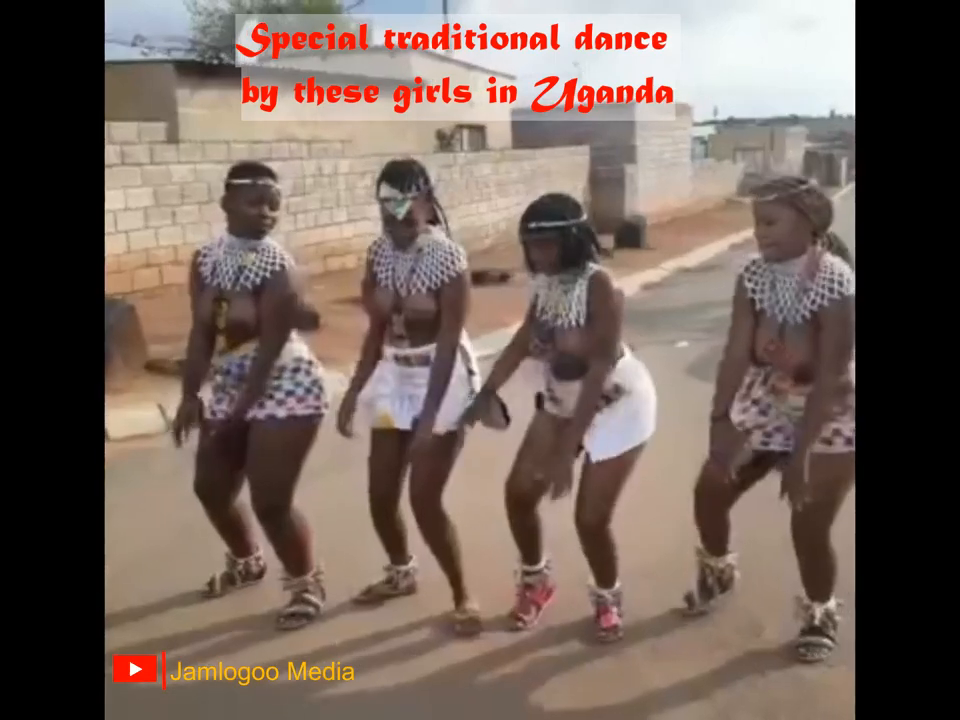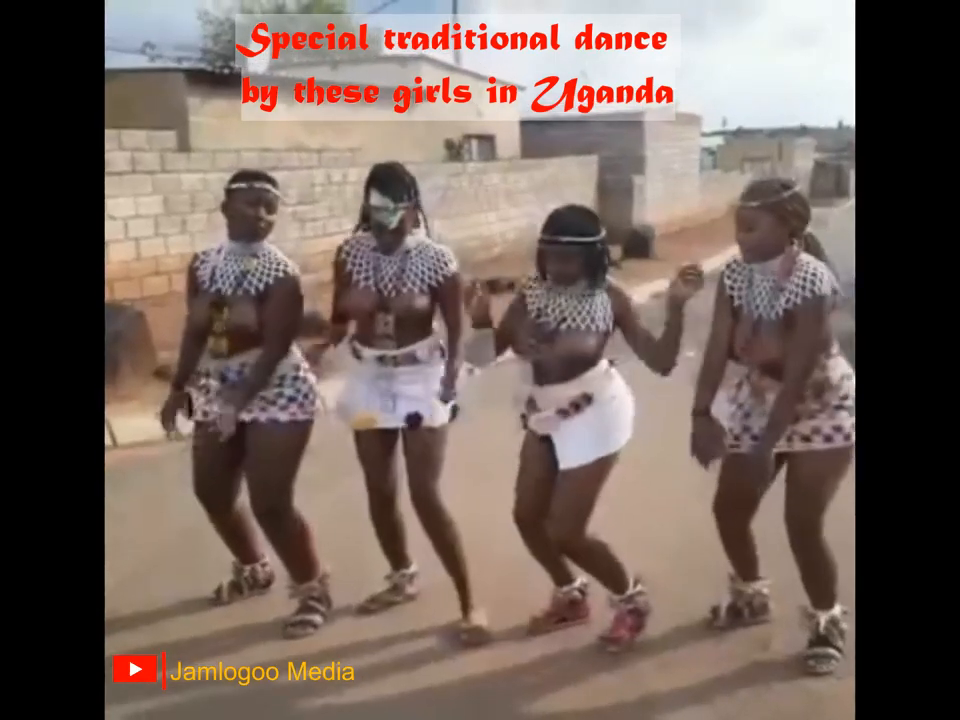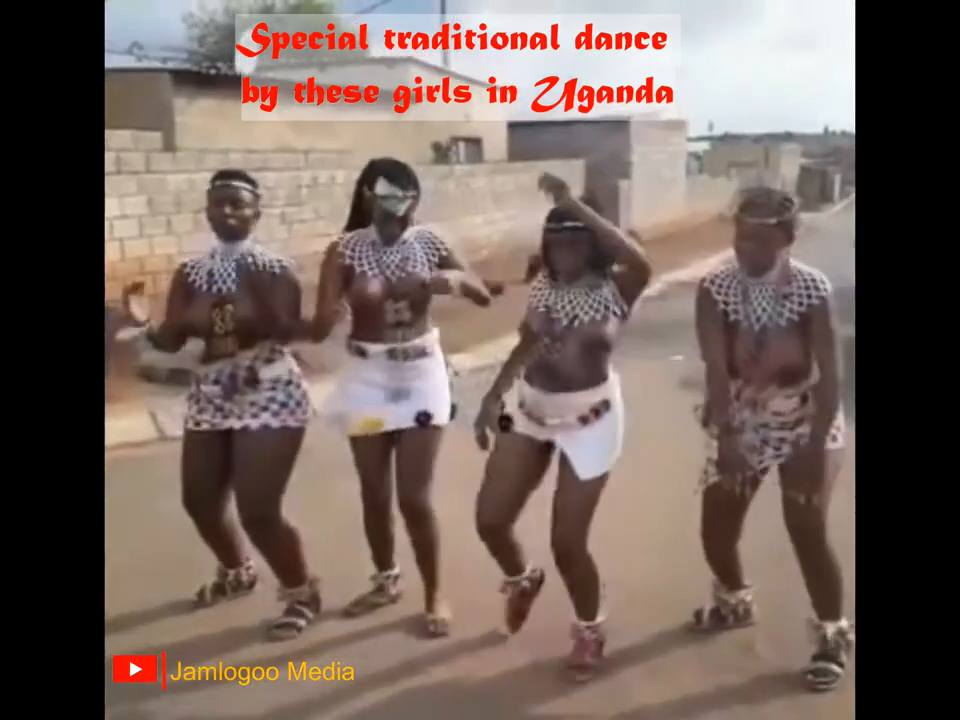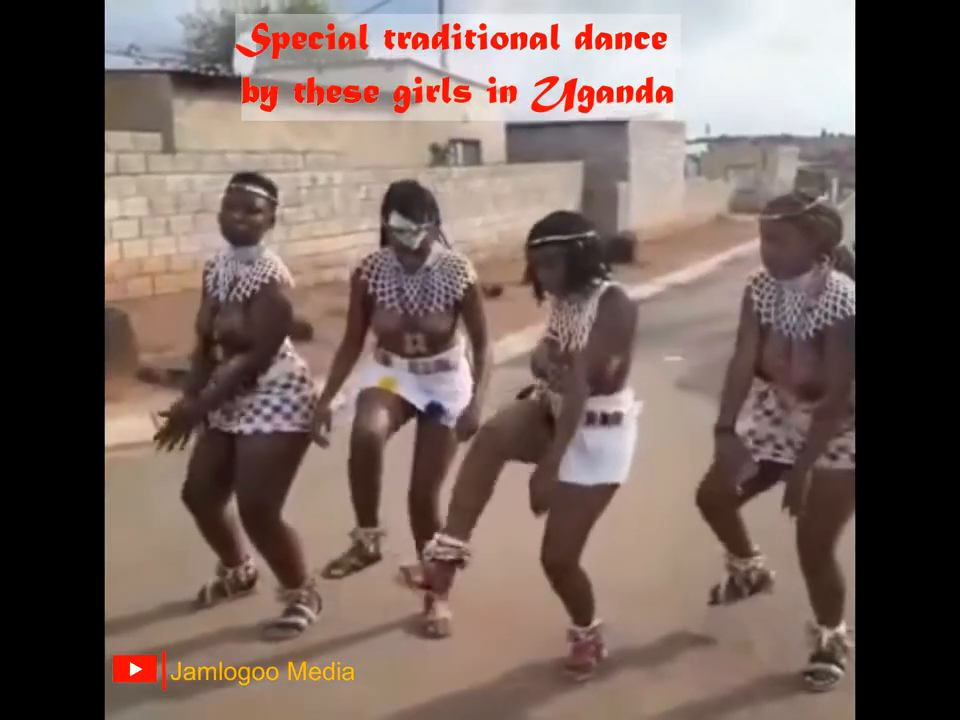
dt=0.5s
person 1, frame 1
left shoulder: (836, 282)
right shoulder: (754, 276)
left elbow: (830, 377)
right elbow: (736, 352)
left wrist: (801, 453)
right wrist: (720, 420)
left hip: (832, 416)
right hip: (770, 405)
left knee: (809, 525)
right knee: (710, 491)
left ankle: (821, 615)
right ankle: (716, 572)
person 1, frame 2
left shoulder: (812, 281)
right shoulder: (734, 275)
left elbow: (799, 373)
right elbow: (718, 347)
left wrist: (768, 446)
right wrist: (701, 414)
left hip: (818, 411)
right hip: (757, 405)
left knee: (803, 525)
right knee: (728, 508)
left ankle: (828, 622)
right ankle: (751, 596)
person 1, frame 3
left shoulder: (811, 288)
right shoulder: (714, 289)
left elbow: (828, 373)
right elbow: (716, 367)
left wrist: (816, 445)
right wrist: (727, 435)
left hip: (805, 420)
right hip: (741, 422)
left knee: (807, 528)
right knee: (715, 527)
left ankle: (834, 635)
right ankle: (734, 601)
person 1, frame 4
left shoulder: (842, 302)
right shoulder: (760, 289)
left elbow: (835, 396)
right elbow: (742, 362)
left wrist: (803, 468)
right wrist: (725, 433)
left hip: (839, 434)
right hip: (780, 419)
left knee: (813, 543)
right knee: (713, 495)
left ankle: (833, 639)
right ankle: (750, 569)
person 2, frame 1
left shoulder: (448, 258)
right shoulder: (378, 253)
left elbow: (448, 344)
right elbow: (377, 331)
left wrist: (429, 418)
right wrist: (353, 394)
left hip: (440, 383)
right hip: (393, 380)
left knee: (425, 501)
right knee: (380, 495)
left ankle: (462, 595)
right ankle: (401, 572)
person 2, frame 2
left shoulder: (437, 259)
right shoulder: (351, 252)
left elbow: (454, 327)
right elbow: (340, 321)
left wrist: (452, 372)
right wrist: (325, 337)
left hip: (420, 381)
right hip: (368, 381)
left knee: (426, 496)
right knee: (380, 491)
left ankle: (469, 602)
right ankle: (403, 578)
person 2, frame 3
left shoulder: (429, 244)
right shoulder: (346, 251)
left elbow: (483, 296)
right elbow: (318, 331)
left wrist: (456, 278)
right wrist: (327, 309)
left hip: (421, 375)
right hip: (367, 378)
left knee: (414, 497)
right knee: (374, 494)
left ankle: (434, 597)
right ankle: (386, 580)
person 2, frame 4
left shoulder: (458, 271)
right shoulder: (369, 271)
left elbow: (481, 341)
right elbow: (353, 341)
left wrist: (476, 400)
right wrist: (325, 400)
left hip: (445, 383)
right hip: (390, 375)
left knee: (423, 495)
right knee: (365, 438)
right ankle: (367, 540)
person 3, frame 1
left shoulder: (277, 267)
right shoulder: (205, 260)
left elbow: (271, 346)
right elbow: (202, 332)
left wrist: (241, 411)
right wrist: (190, 395)
left hip: (283, 389)
right hip: (229, 389)
left knee: (270, 500)
right knee: (210, 487)
left ankle: (306, 584)
right ankle: (245, 561)
person 3, frame 2
left shoulder: (280, 273)
right shoulder: (202, 264)
left elbow: (276, 348)
right elbow: (194, 330)
left wrist: (241, 405)
right wrist: (179, 389)
left hip: (276, 394)
right hip: (217, 393)
left knee: (270, 503)
right knee: (211, 492)
left ankle: (313, 590)
right ankle: (253, 569)
person 3, frame 3
left shoulder: (274, 269)
right shoulder: (191, 272)
left elbow: (285, 330)
right elbow: (170, 338)
left wrist: (259, 295)
right wrist: (140, 324)
left hip: (269, 398)
right hip: (210, 397)
left knee: (258, 511)
right knee: (198, 500)
left ankle: (302, 592)
right ankle: (237, 571)
person 3, frame 4
left shoulder: (271, 279)
right shoulder: (216, 267)
left elbow: (257, 359)
right elbow: (207, 344)
left wrist: (200, 406)
right wrist: (188, 399)
left hip: (276, 401)
right hip: (228, 400)
left knee: (256, 511)
right knee: (199, 496)
left ankle: (302, 593)
right ankle: (237, 570)
person 4, frame 1
left shoulder: (599, 287)
right shoulder: (546, 283)
left elbow: (598, 371)
right elbow: (520, 344)
left wrist: (568, 450)
right wrist: (485, 395)
left hip: (615, 404)
right hip: (561, 399)
left knee: (591, 518)
right knee: (518, 491)
left ankle: (608, 598)
right ankle: (535, 581)
person 4, frame 2
left shoulder: (609, 298)
right shoulder: (534, 288)
left elbow: (662, 362)
right elbow: (497, 344)
left wrist: (677, 304)
right wrist: (479, 320)
left hip: (594, 416)
right hip: (545, 414)
left knee: (565, 533)
right knee: (527, 517)
left ankle: (632, 600)
right ankle: (570, 596)
person 4, frame 3
left shoulder: (616, 289)
right shoulder: (544, 285)
left elbow: (640, 262)
left wrist: (575, 206)
right wrist: (492, 396)
left hip: (588, 422)
right hip: (531, 412)
left knee: (567, 542)
right knee: (490, 519)
left ankle: (590, 632)
right ankle: (524, 580)
person 4, frame 4
left shoulder: (614, 304)
right shoulder: (560, 301)
left elbow: (581, 383)
left wrist: (551, 465)
right wrist: (516, 412)
left hip: (597, 434)
right hip: (551, 413)
left knee: (558, 557)
right knee: (493, 439)
left ankle: (588, 635)
right ankle: (446, 555)
